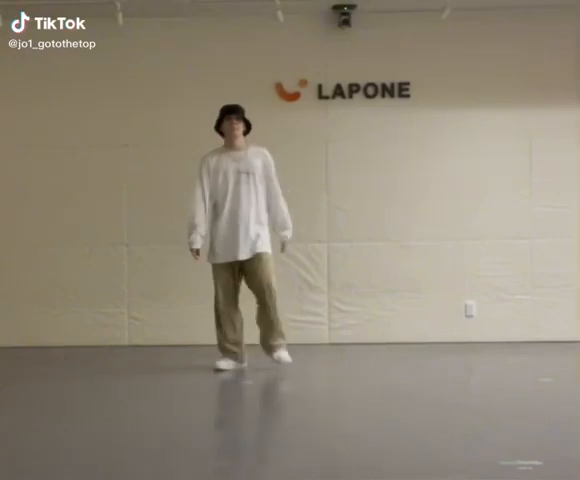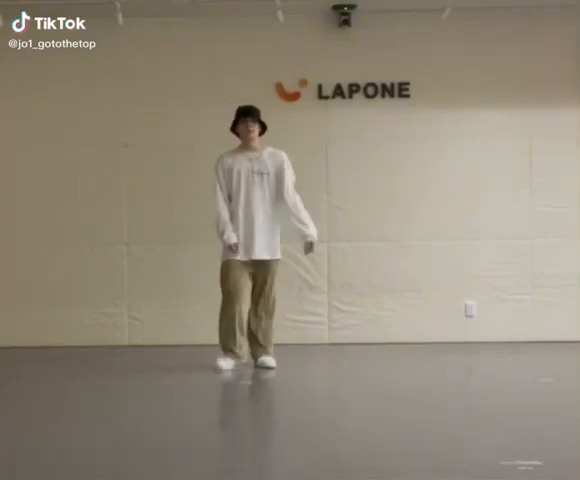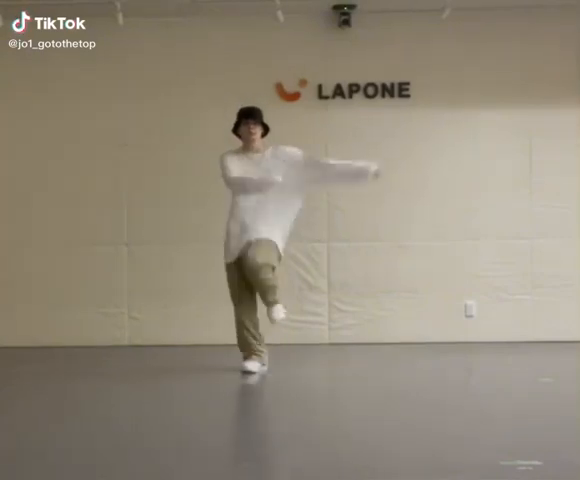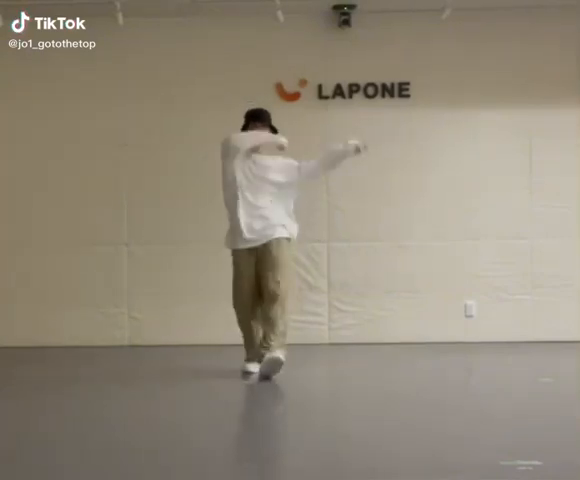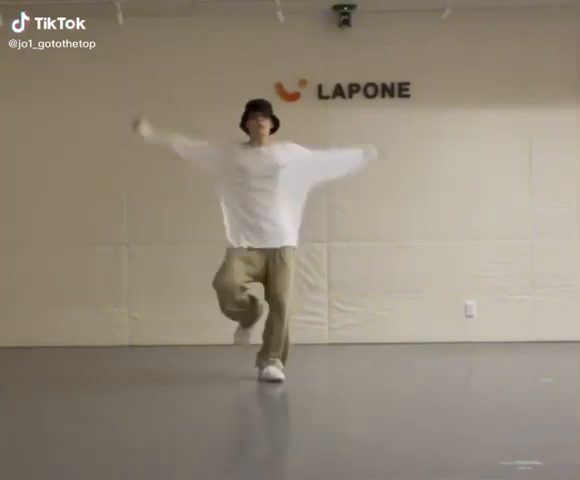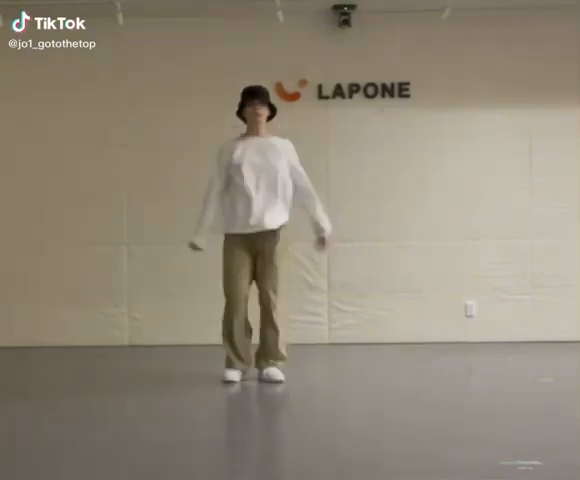
dt=0.5s
person 1, frame 1
left shoulder: (261, 156)
right shoulder: (210, 161)
left elbow: (273, 195)
right elbow: (201, 200)
left wrist: (284, 229)
right wrist: (196, 236)
left hip: (256, 238)
right hip: (223, 242)
left knee: (266, 289)
right knee: (225, 301)
left ankle: (275, 345)
right ankle: (232, 354)
person 1, frame 2
left shoulder: (278, 157)
right shoulder: (226, 161)
left elbow: (290, 197)
right elbow: (221, 202)
left wrist: (309, 230)
right wrist: (227, 234)
left hip: (267, 242)
right hip: (238, 243)
left knee: (265, 301)
right knee: (234, 297)
left ankle: (263, 351)
right ankle: (231, 352)
person 1, frame 3
left shoulder: (284, 155)
right shoulder: (229, 159)
left elbow: (325, 168)
right elbow: (235, 183)
left wrist: (362, 169)
right wrist: (267, 180)
left hip: (266, 233)
right hip: (236, 238)
left knee: (256, 263)
right knee: (242, 303)
left ankle: (273, 301)
right ankle: (254, 355)
person 1, frame 4
left shoulder: (281, 163)
right shoulder: (233, 151)
left elbow: (317, 167)
right elbow: (235, 140)
left wrist: (346, 149)
right wrist: (274, 141)
left hip: (275, 235)
right hip: (243, 239)
left knee: (275, 292)
right knee: (245, 303)
left ankle: (273, 351)
right ankle: (253, 355)
person 1, frame 5
left shoulder: (293, 153)
right shoulder: (230, 154)
left elbow: (329, 159)
right elbow: (188, 146)
left wrist: (362, 154)
right wrist: (152, 133)
left hip: (282, 241)
right hip: (245, 241)
left knee: (281, 302)
right knee: (226, 285)
left ankle: (271, 362)
right ankle: (249, 314)
person 1, frame 6
left shoulder: (284, 147)
right shoulder: (230, 149)
left elbow: (303, 188)
right elbow: (215, 191)
left wrist: (321, 223)
right wrist: (200, 232)
left hip: (272, 231)
right hip: (237, 233)
left knee: (270, 298)
right knee: (236, 300)
left ankle: (270, 362)
right ankle: (237, 362)
